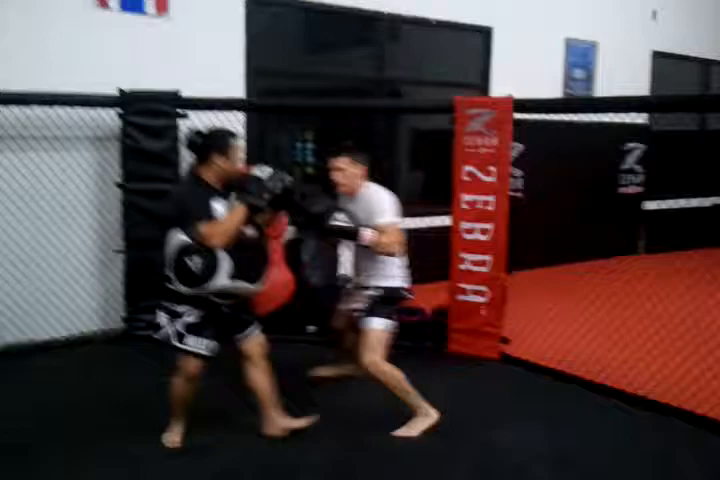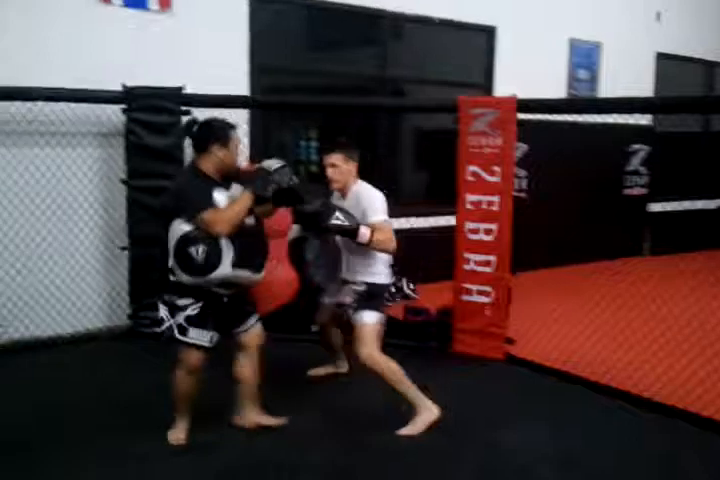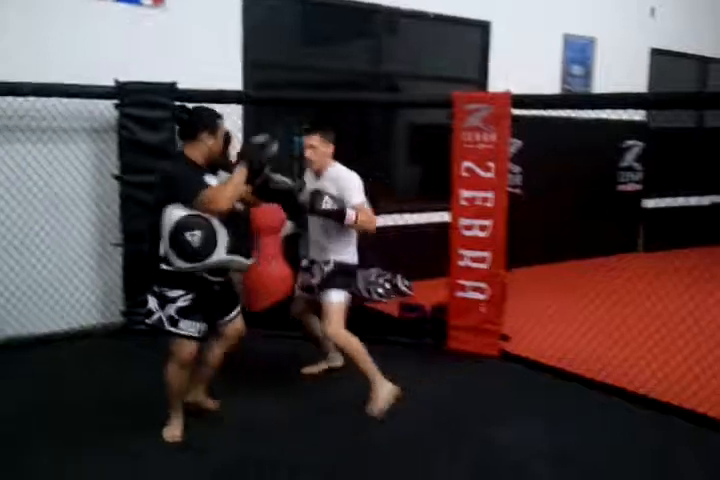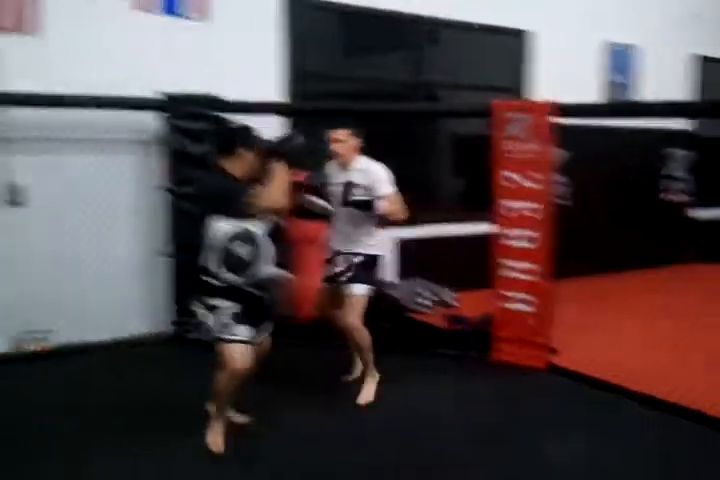
dt=0.1s
person 1, frame 1
left shoulder: (225, 192)
right shoulder: (188, 197)
left elbow: (251, 225)
right elbow: (216, 238)
right wrist: (245, 205)
right hip: (195, 297)
left knee: (256, 352)
right knee: (190, 368)
left ankle: (275, 420)
right ankle: (177, 424)
person 1, frame 2
left shoulder: (224, 182)
right shoulder: (187, 187)
left elbow: (250, 214)
right elbow: (220, 225)
left wrist: (264, 195)
right wrist: (251, 191)
left hip: (227, 284)
right hip: (195, 289)
left knee: (252, 341)
right knee: (192, 362)
left ankle: (248, 412)
right ankle: (181, 420)
person 1, frame 3
left shoulder: (207, 170)
right shoulder: (176, 174)
left elbow: (238, 198)
right elbow: (219, 203)
right wrist: (245, 166)
left hip: (213, 272)
right hip: (183, 278)
left knee: (233, 330)
right knee: (184, 352)
left ankle: (197, 390)
right ankle: (176, 415)
person 1, frame 4
left shoulder: (242, 185)
right shoulder: (216, 186)
left elbow: (276, 204)
right elbow: (274, 202)
right wrist: (280, 165)
left hip: (248, 284)
right hip: (223, 289)
left knee: (260, 347)
right knee: (239, 362)
left ankle: (220, 403)
right ankle: (216, 422)
person 2, frame 1
left shoulder: (379, 198)
right shoulder: (349, 197)
left elbow: (395, 246)
right elbow: (342, 230)
left wrist: (356, 233)
left hip: (384, 287)
right hip: (365, 281)
left knee: (372, 360)
right knee: (341, 324)
left ankle: (425, 411)
right ankle: (349, 365)
person 2, frame 2
left shoulder: (369, 196)
right shoulder: (338, 193)
left elbow: (389, 243)
left wrist: (352, 230)
right wrist: (312, 215)
left hip: (370, 281)
right hip: (350, 276)
left knee: (367, 353)
right knee: (323, 319)
left ankle: (425, 407)
right ankle: (340, 363)
person 2, frame 3
left shoulder: (346, 179)
right shoulder: (309, 175)
left elbow: (369, 223)
left wrist: (339, 212)
left hip: (339, 262)
right hip: (316, 258)
left knee: (334, 330)
right knee: (301, 309)
left ankle: (380, 384)
right ankle: (333, 357)
person 2, frame 4
left shoulder: (374, 170)
right shoulder: (332, 168)
left elbow: (399, 212)
right elbow: (329, 200)
left wrist: (369, 204)
left hip: (363, 253)
right hip: (339, 249)
left knee: (352, 321)
right knee: (329, 303)
left ankle: (371, 374)
right ankle: (357, 359)
